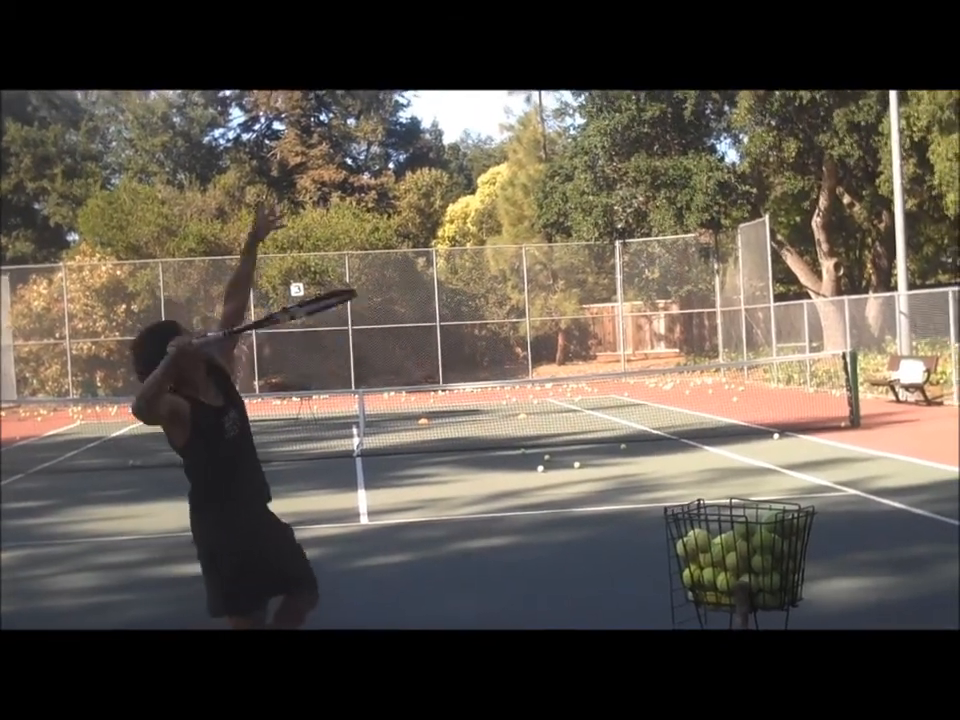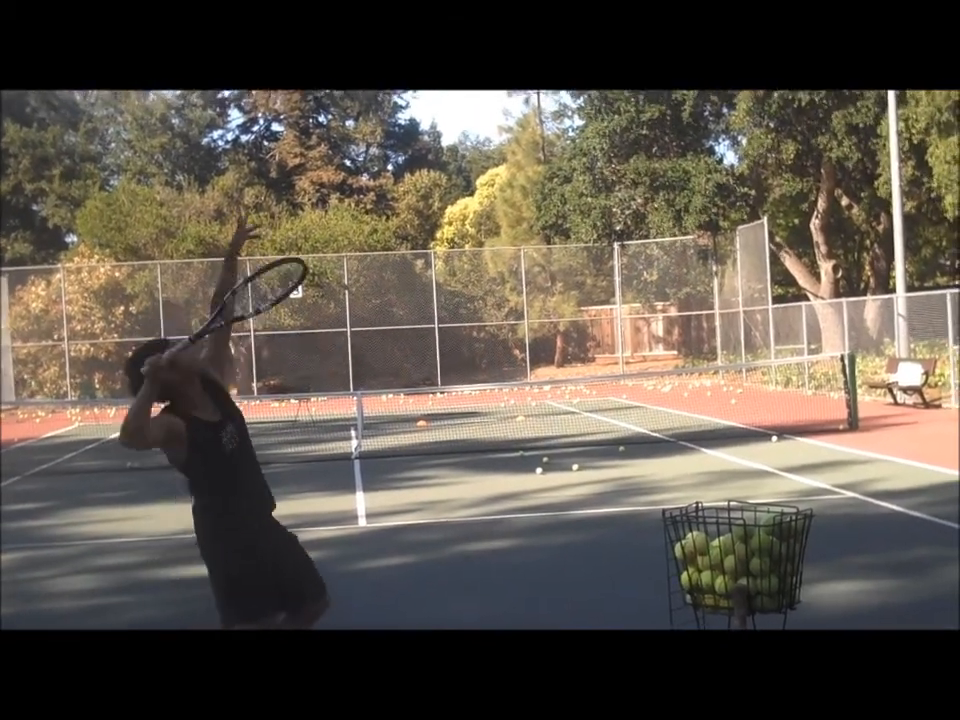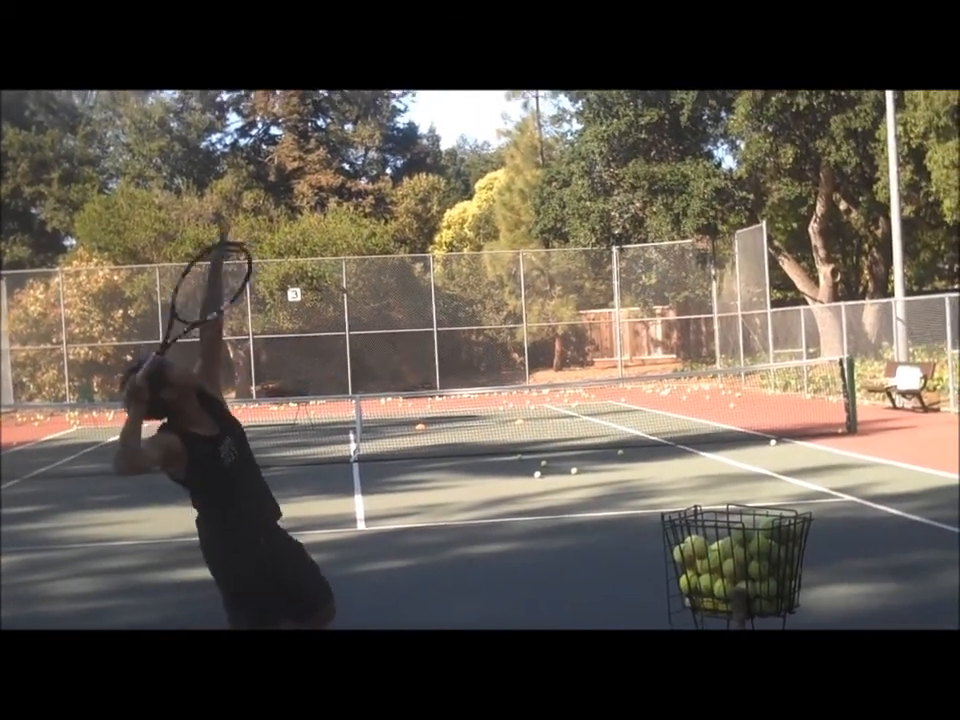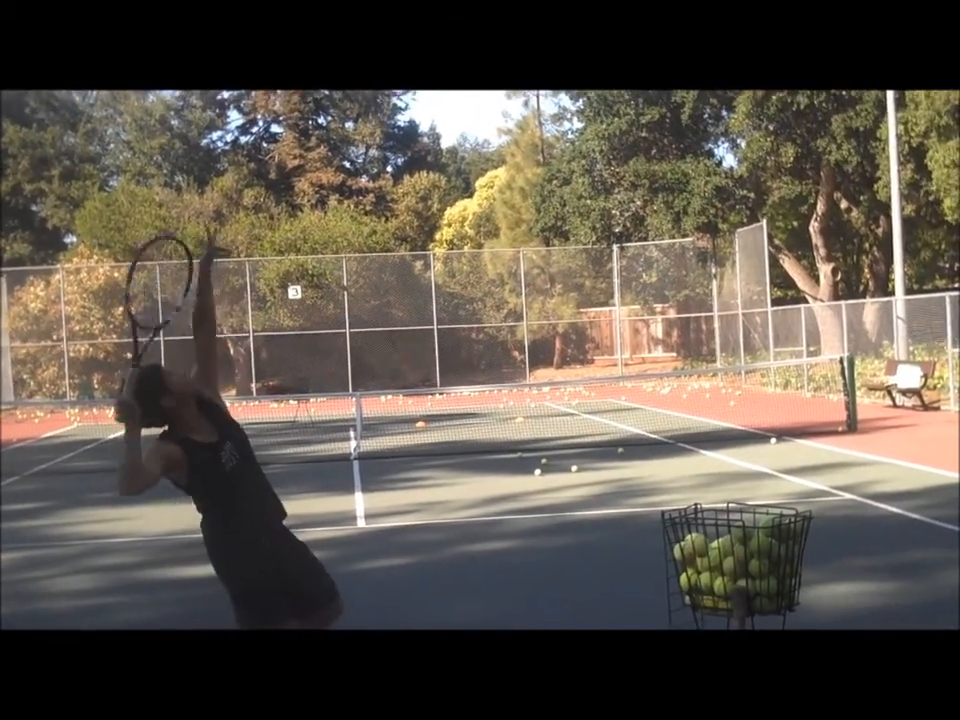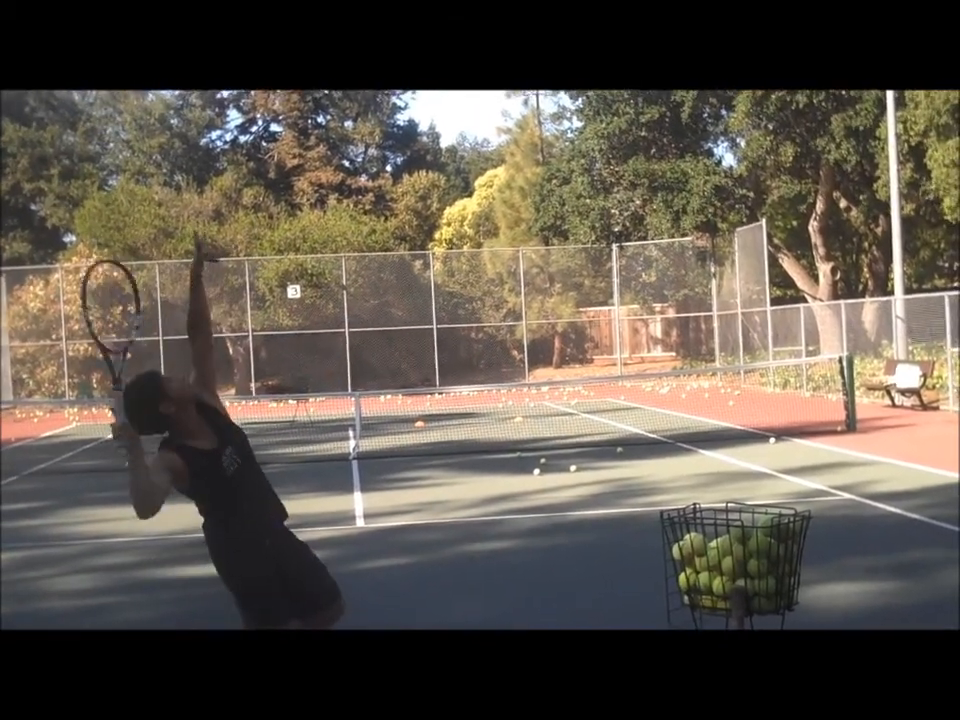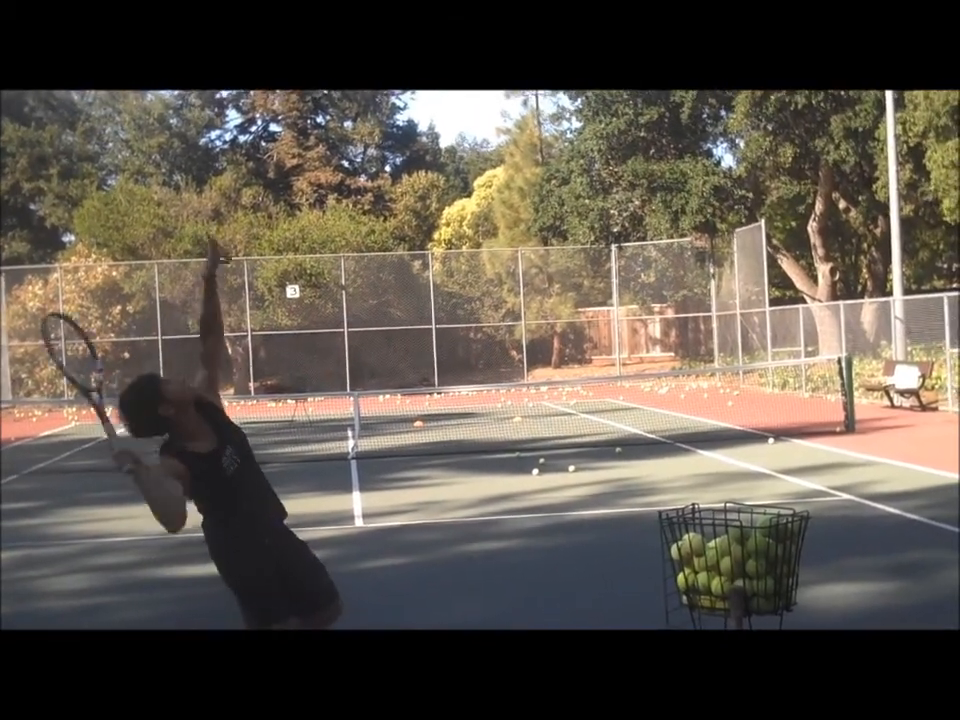
dt=0.1s
person 1, frame 1
left shoulder: (217, 366)
right shoulder: (175, 409)
left elbow: (235, 298)
right elbow: (141, 409)
left wrist: (253, 242)
right wrist: (170, 362)
left hip: (255, 514)
right hip: (219, 523)
left knee: (303, 593)
right knee: (250, 616)
person 1, frame 2
left shoulder: (212, 380)
right shoulder: (173, 426)
left elbow: (223, 314)
right elbow: (132, 437)
left wrist: (233, 251)
right wrist: (149, 385)
left hip: (261, 524)
right hip: (224, 534)
left knee: (312, 602)
right knee: (255, 620)
person 1, frame 3
left shoulder: (208, 395)
right shoulder: (171, 444)
left elbow: (210, 326)
right elbow: (126, 464)
left wrist: (217, 265)
right wrist: (135, 410)
left hip: (266, 533)
right hip: (231, 545)
left knee: (319, 610)
person 1, frame 4
left shoulder: (206, 399)
right shoulder: (170, 452)
left elbow: (205, 331)
right elbow: (130, 485)
left wrist: (204, 270)
right wrist: (131, 426)
left hip: (270, 533)
right hip: (235, 545)
left knee: (326, 608)
person 1, frame 5
left shoulder: (206, 403)
right shoulder: (172, 459)
left elbow: (199, 335)
right elbow: (145, 506)
left wrist: (197, 274)
right wrist: (133, 450)
left hip: (272, 534)
right hip: (238, 548)
left knee: (327, 608)
person 1, frame 6
left shoulder: (205, 404)
right shoulder: (171, 463)
left elbow: (211, 338)
right elbow: (174, 519)
left wrist: (210, 279)
right wrist: (140, 475)
left hip: (273, 534)
right hip: (241, 550)
left knee: (325, 609)
right knee: (270, 626)
